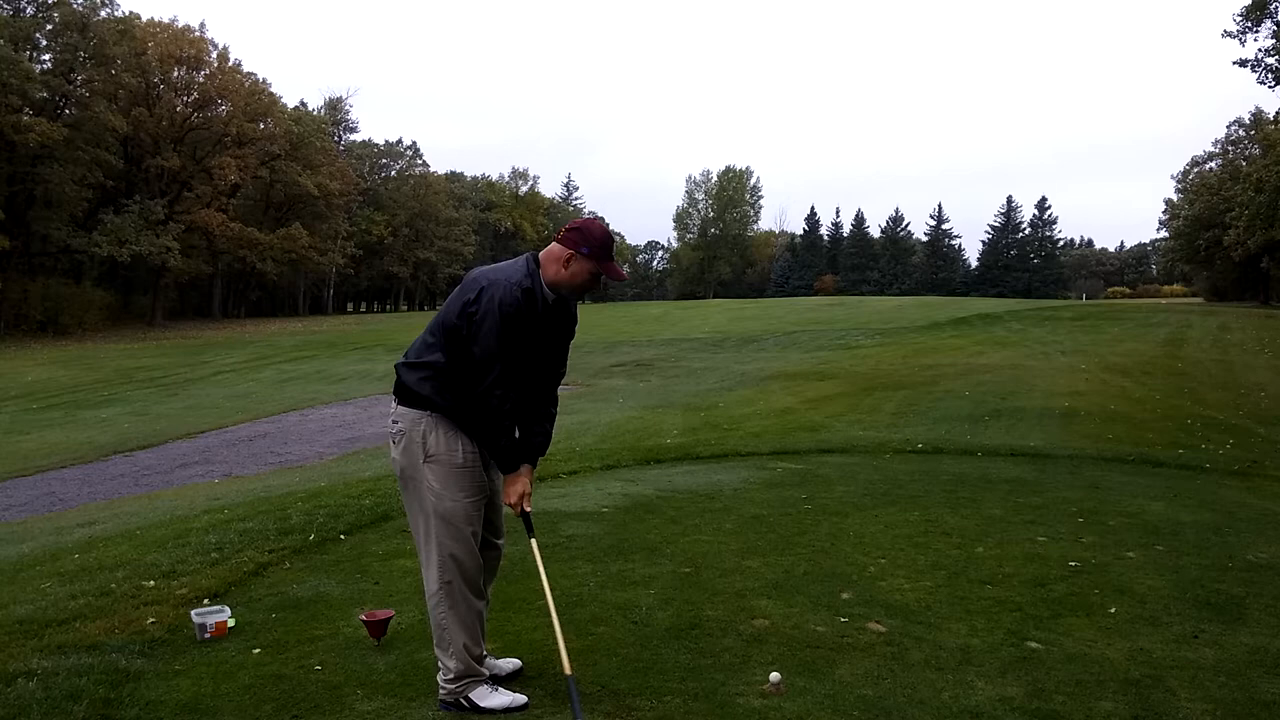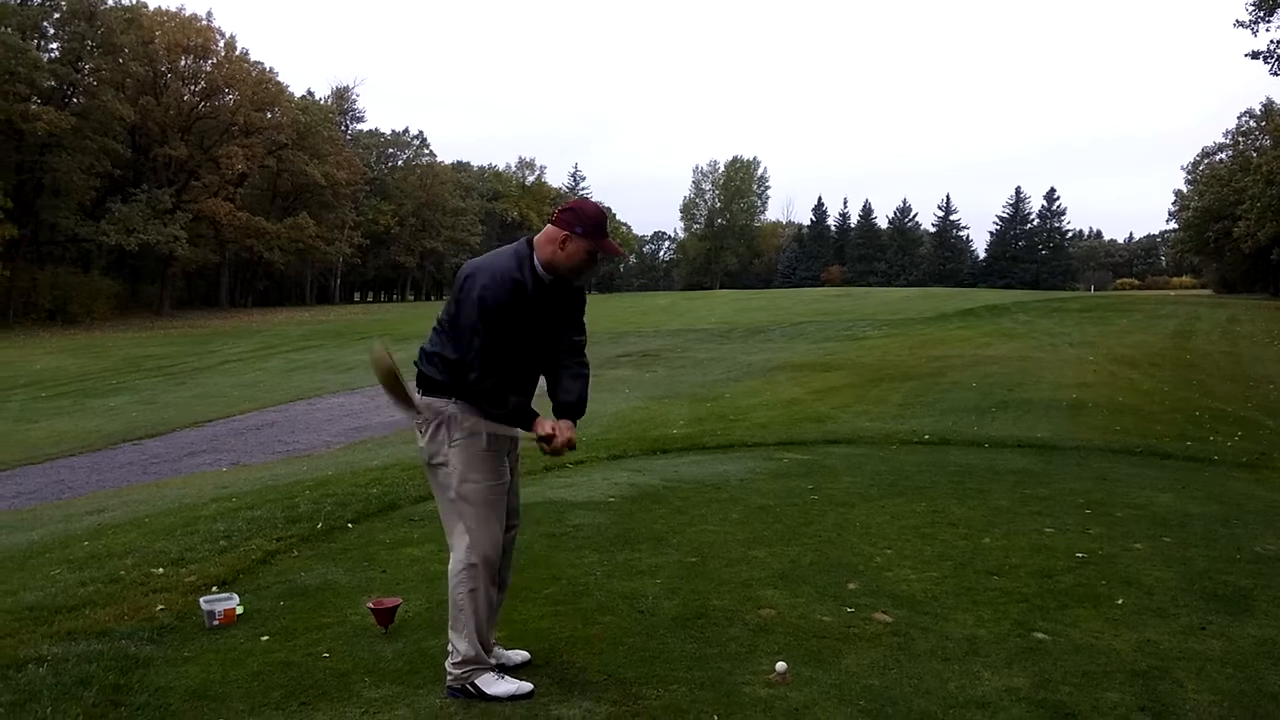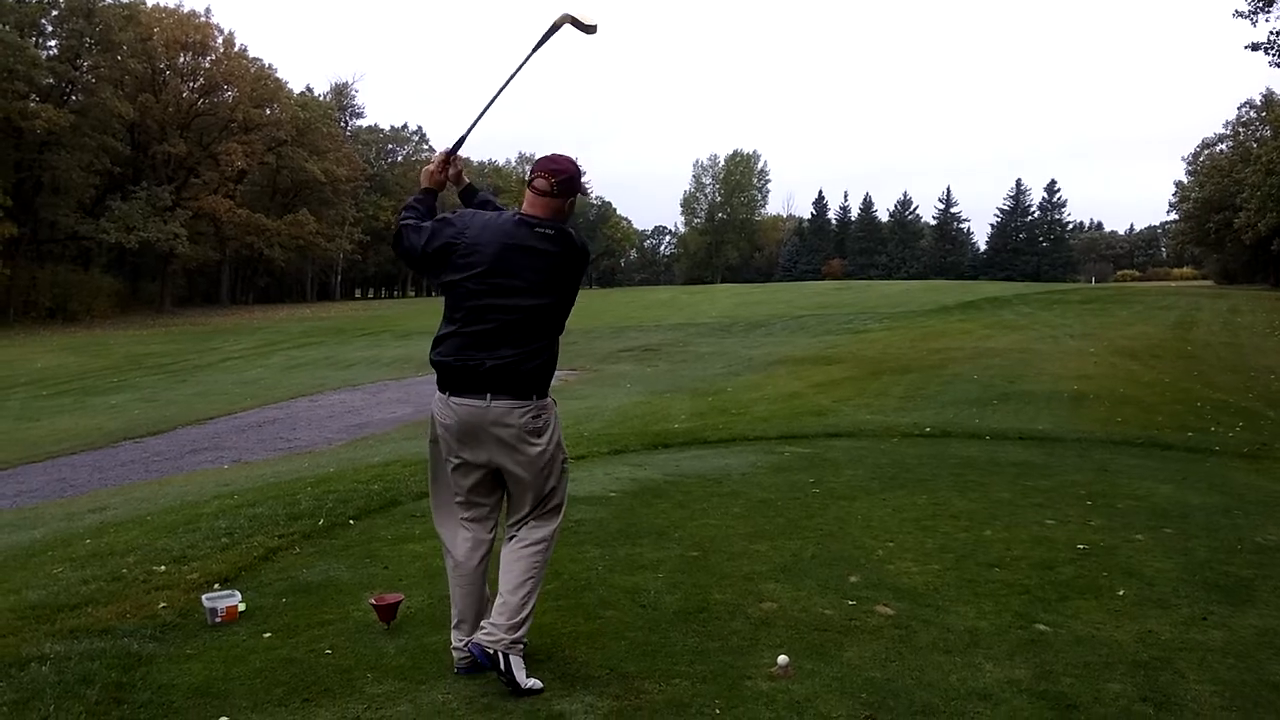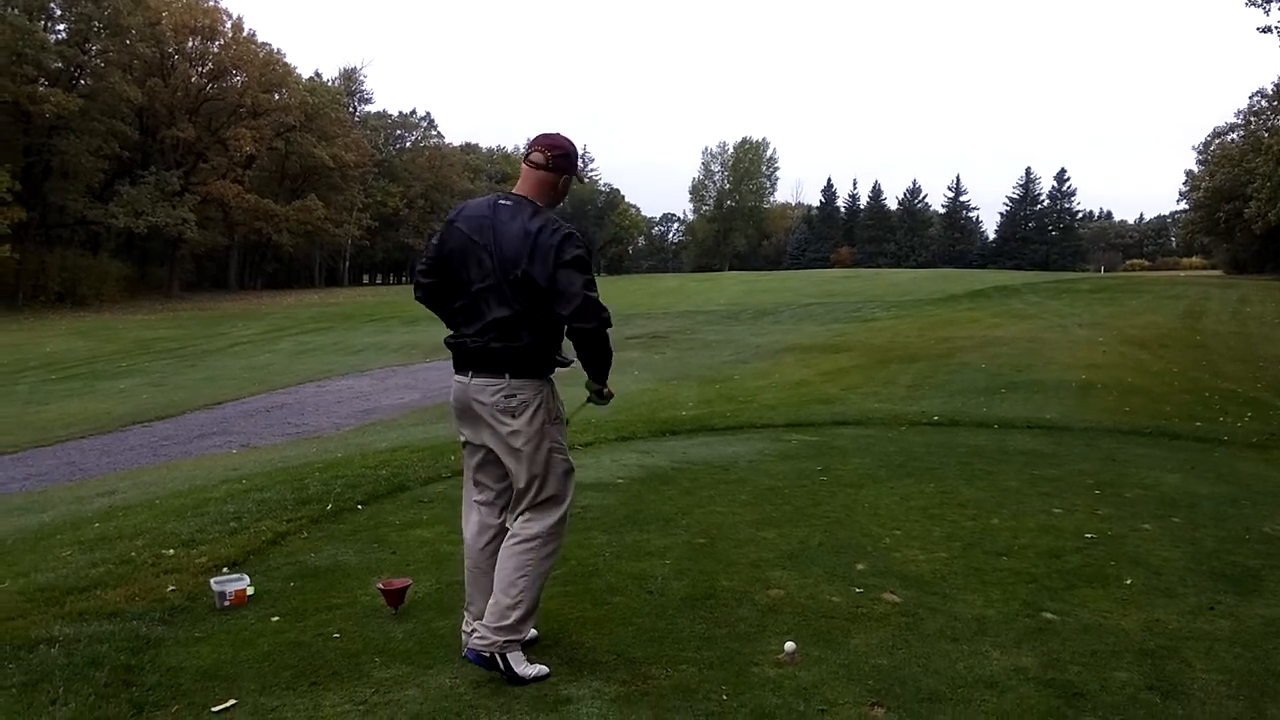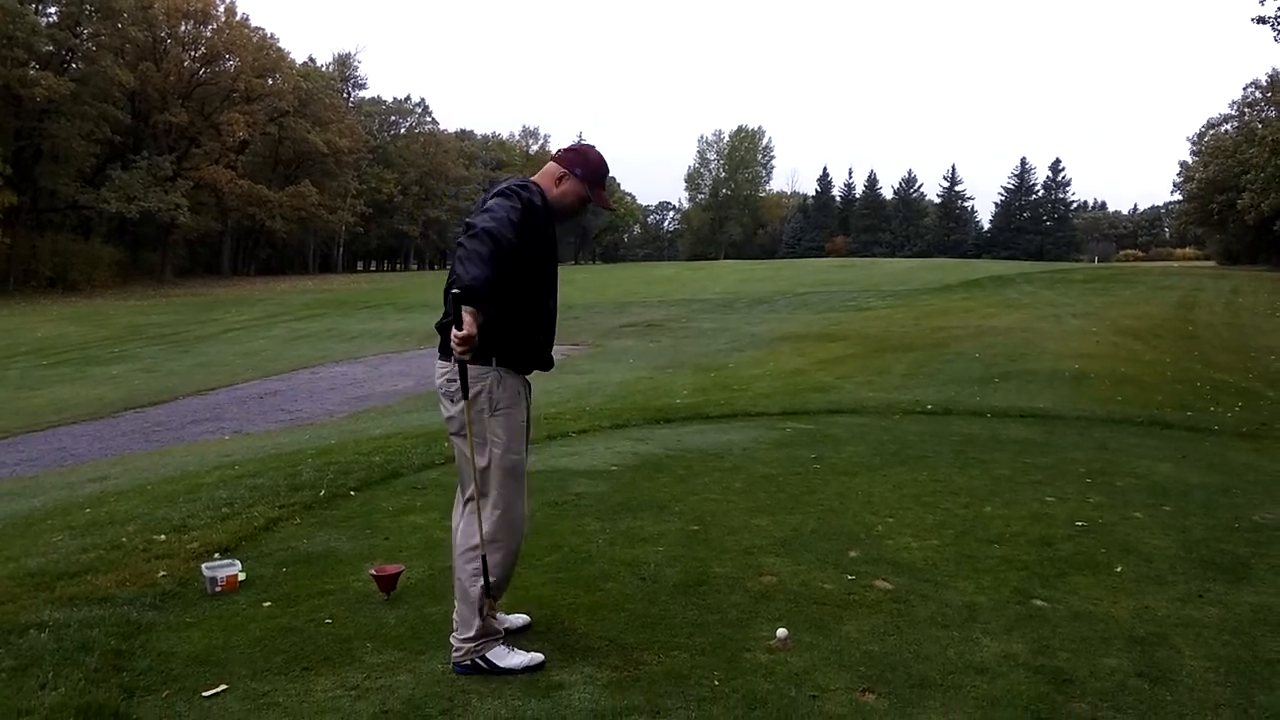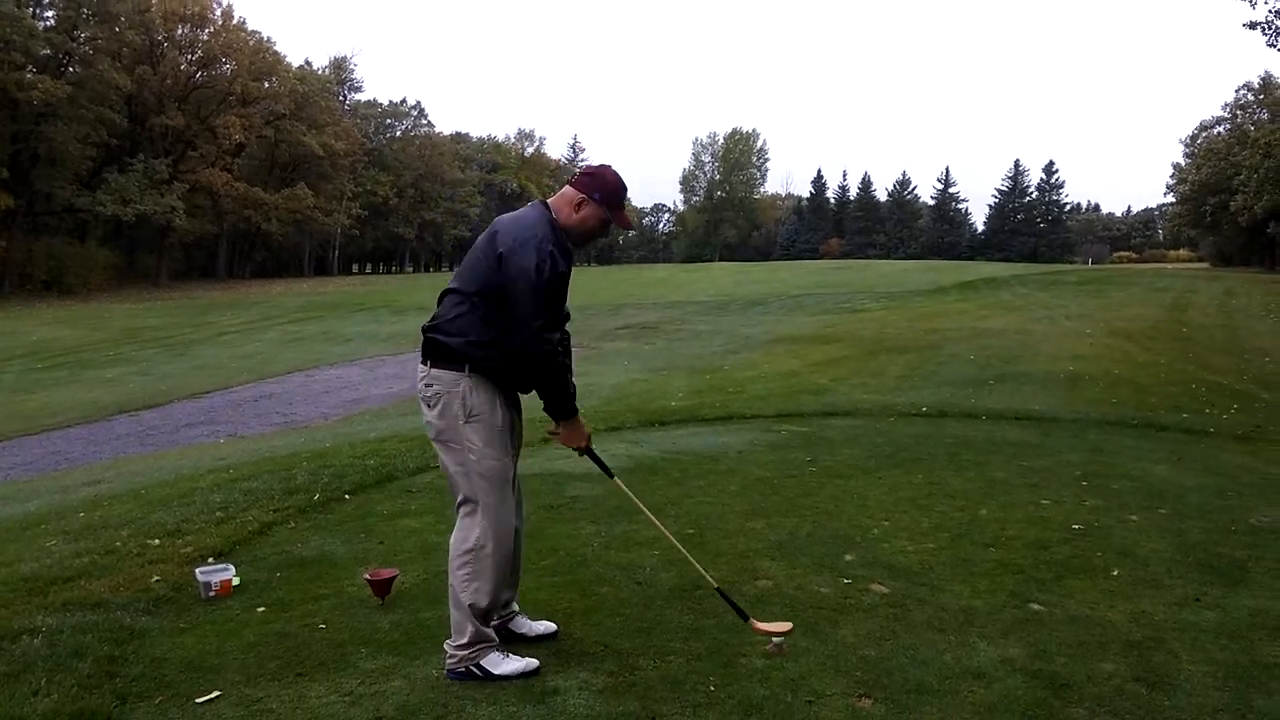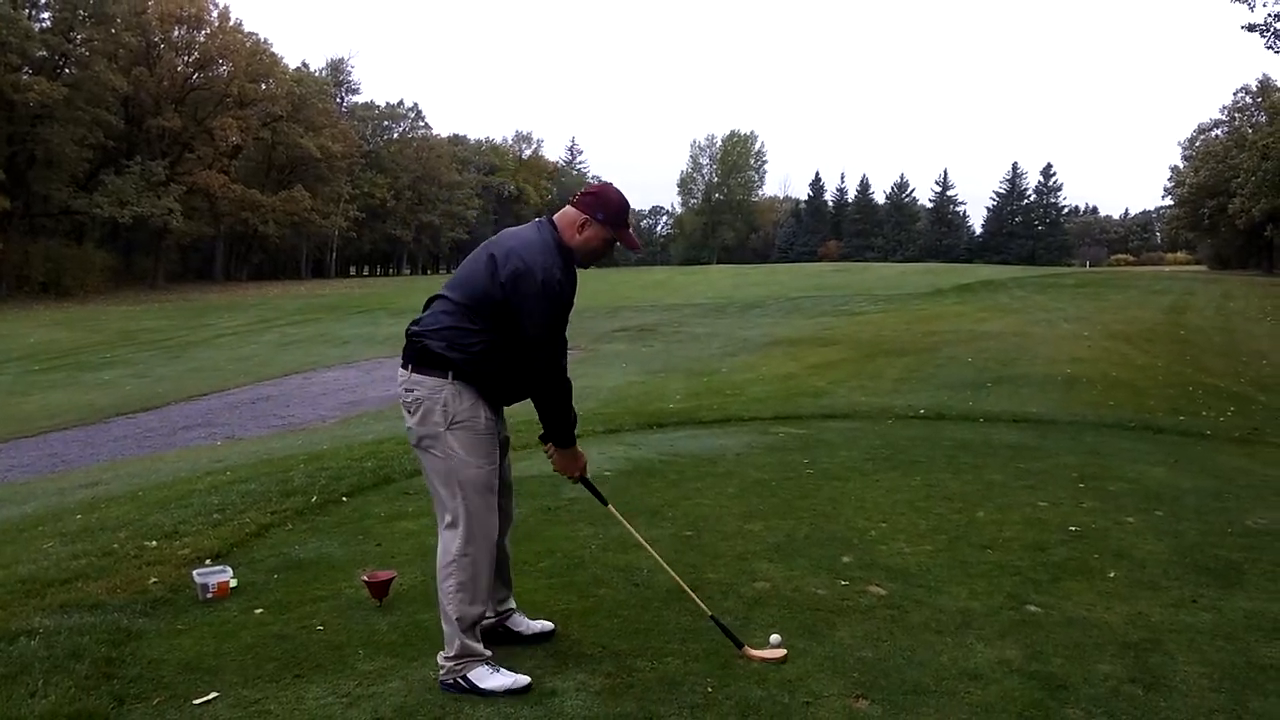
dt=0.7s
person 1, frame 1
left shoulder: (561, 312)
right shoulder: (505, 290)
left elbow: (542, 390)
right elbow: (489, 385)
left wrist: (527, 462)
right wrist: (509, 467)
left hip: (473, 427)
right hip: (430, 422)
left knee: (485, 546)
right knee: (454, 555)
left ankle: (469, 655)
right ankle: (459, 683)
person 1, frame 2
left shoulder: (566, 292)
right shoulder: (496, 278)
left elbow: (568, 359)
right elbow: (483, 372)
left wrist: (566, 418)
right wrist: (532, 421)
left hip: (497, 415)
right hip: (455, 411)
left knee: (498, 534)
right knee: (478, 540)
left ankle: (477, 646)
right ankle: (467, 669)
person 1, frame 3
left shoulder: (467, 230)
right shoulder: (573, 254)
left elbow: (407, 242)
left wrist: (428, 190)
right wrist: (467, 189)
left hip: (455, 401)
right hip: (522, 408)
left knee: (465, 525)
right knee: (533, 524)
left ankle: (467, 644)
right ankle: (500, 638)
person 1, frame 4
left shoulder: (463, 217)
right shoulder: (557, 237)
left elbow: (426, 285)
right elbow: (585, 316)
right wrist: (597, 377)
left hip: (467, 381)
right hip: (520, 388)
left knee: (485, 506)
right knee: (539, 512)
left ankle: (480, 626)
right ankle: (495, 639)
person 1, frame 5
left shoulder: (522, 209)
right shoulder: (521, 199)
right elbow: (480, 238)
right wrist: (470, 308)
left hip: (489, 367)
right hip: (485, 371)
left knee: (481, 499)
right knee: (497, 506)
left ankle: (476, 613)
right ankle: (474, 644)
person 1, frame 6
left shoulder: (537, 233)
right shoulder: (532, 242)
left elbow: (544, 330)
right elbow: (536, 338)
left wrist: (560, 401)
right wrist: (565, 413)
left hip: (484, 378)
right hip: (462, 380)
left knee: (504, 505)
right knee: (484, 509)
left ankle: (497, 614)
right ankle: (469, 650)
person 1, frame 7
left shoulder: (536, 247)
right shoulder: (538, 266)
left elbow: (539, 357)
right elbow: (544, 364)
left wrist: (557, 433)
right wrist: (565, 442)
left hip: (468, 384)
right hip: (444, 387)
left knee: (494, 508)
right knee: (468, 520)
left ankle: (494, 612)
right ankle: (461, 661)
